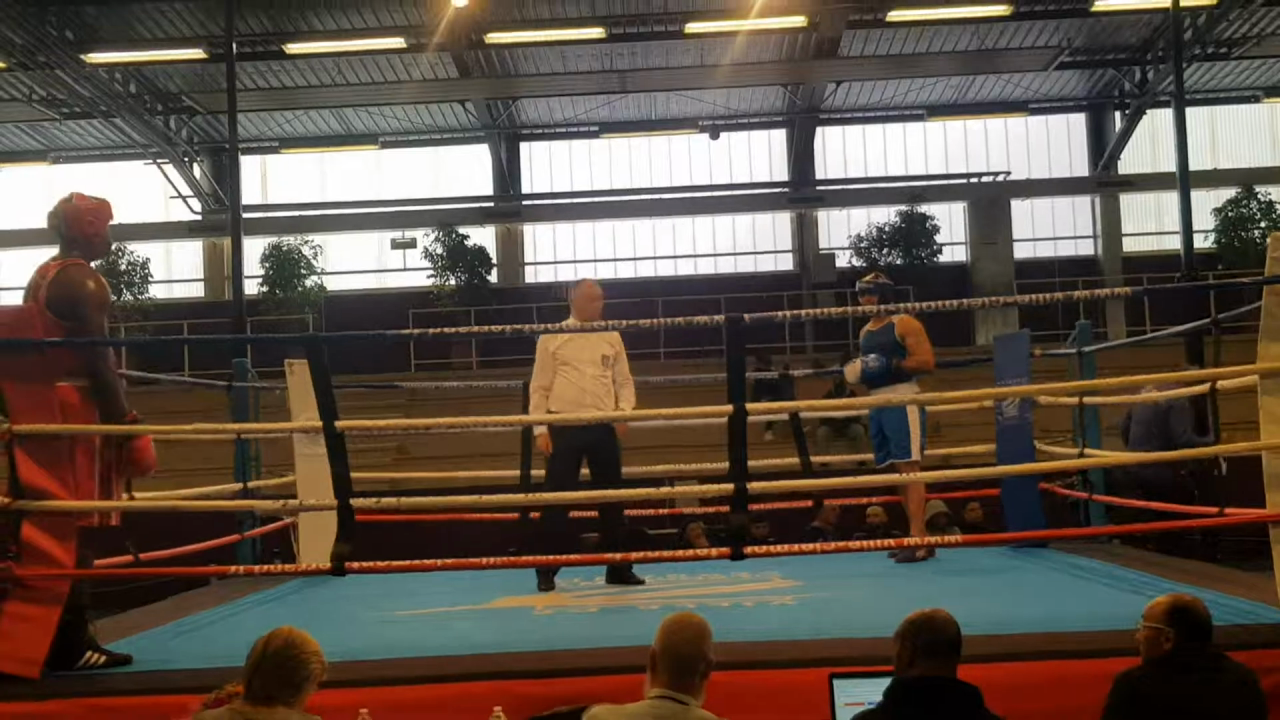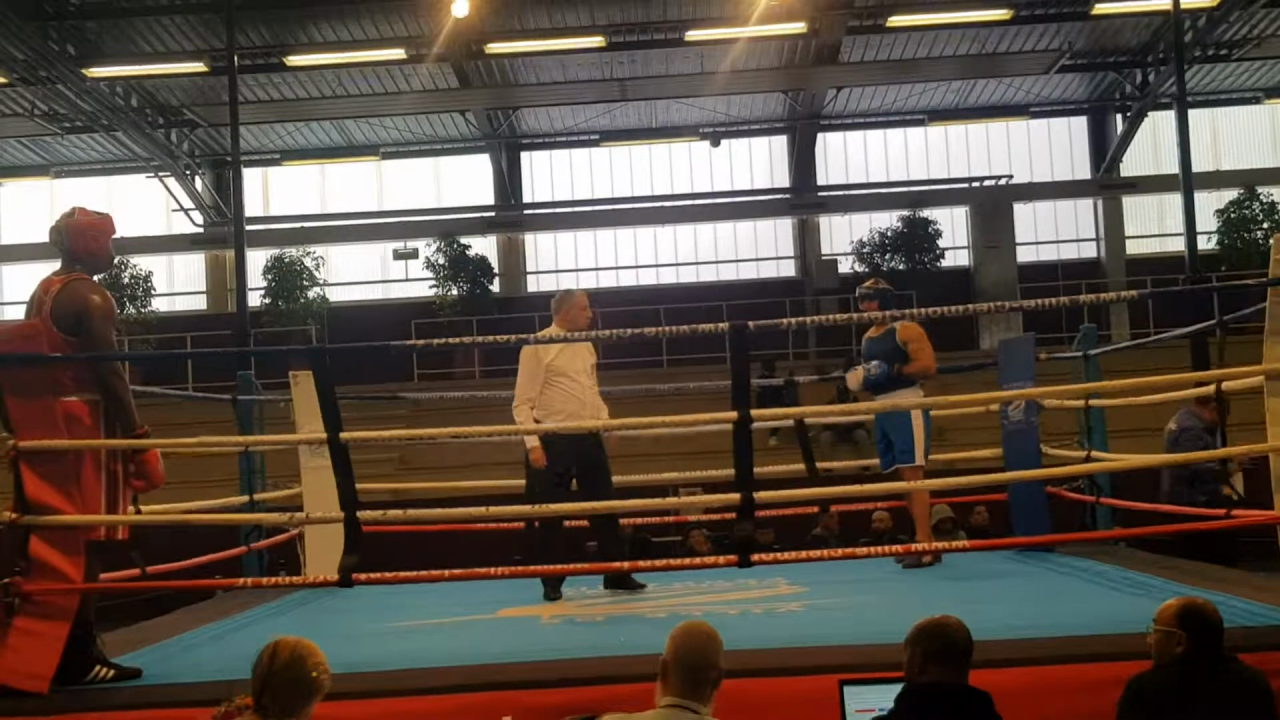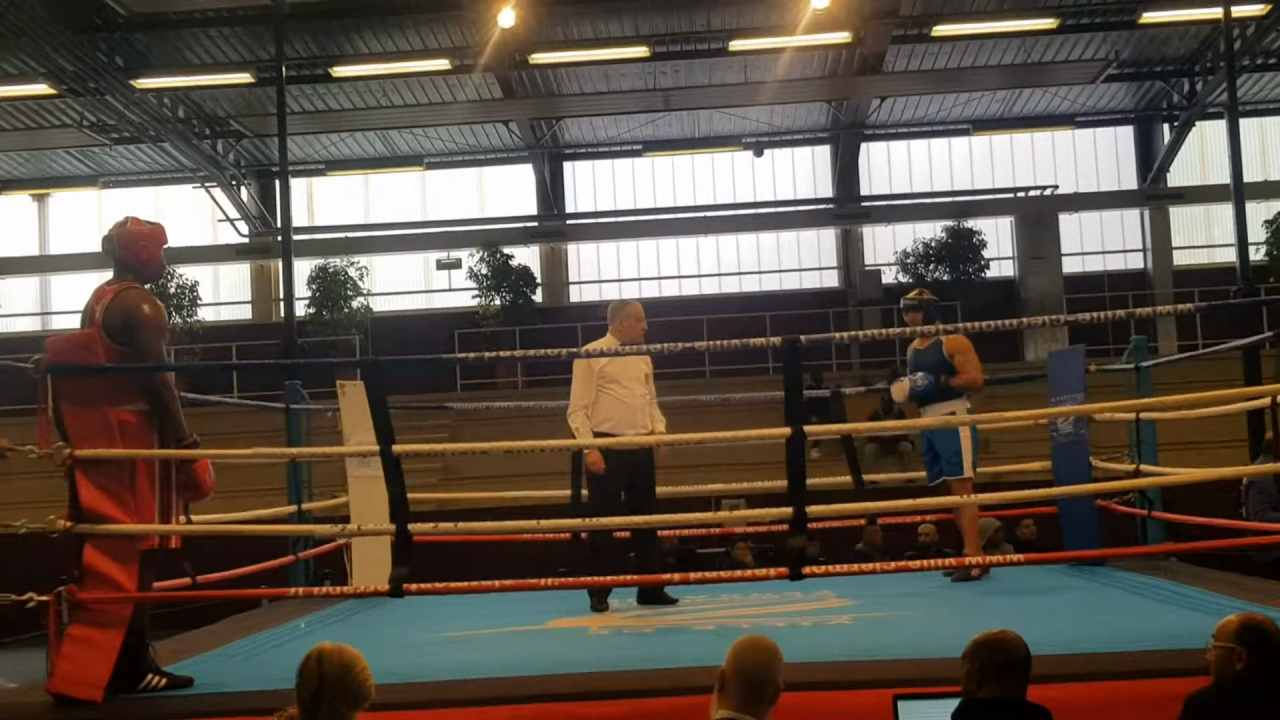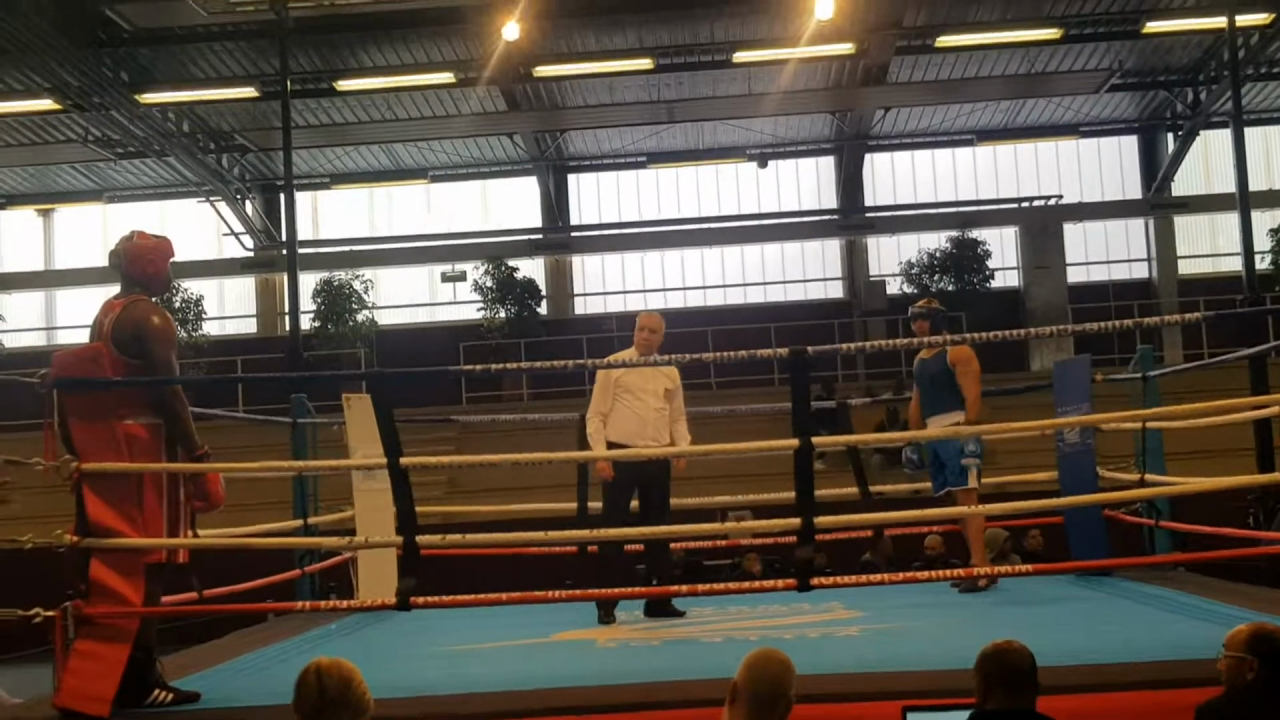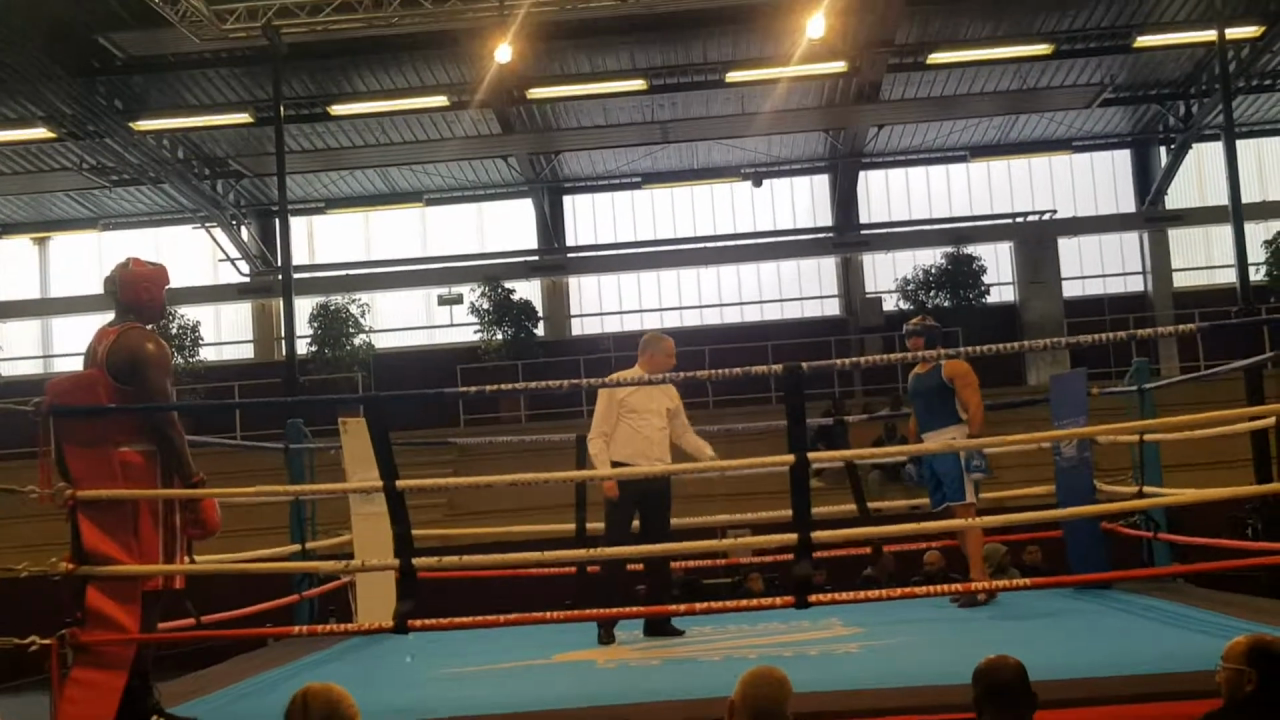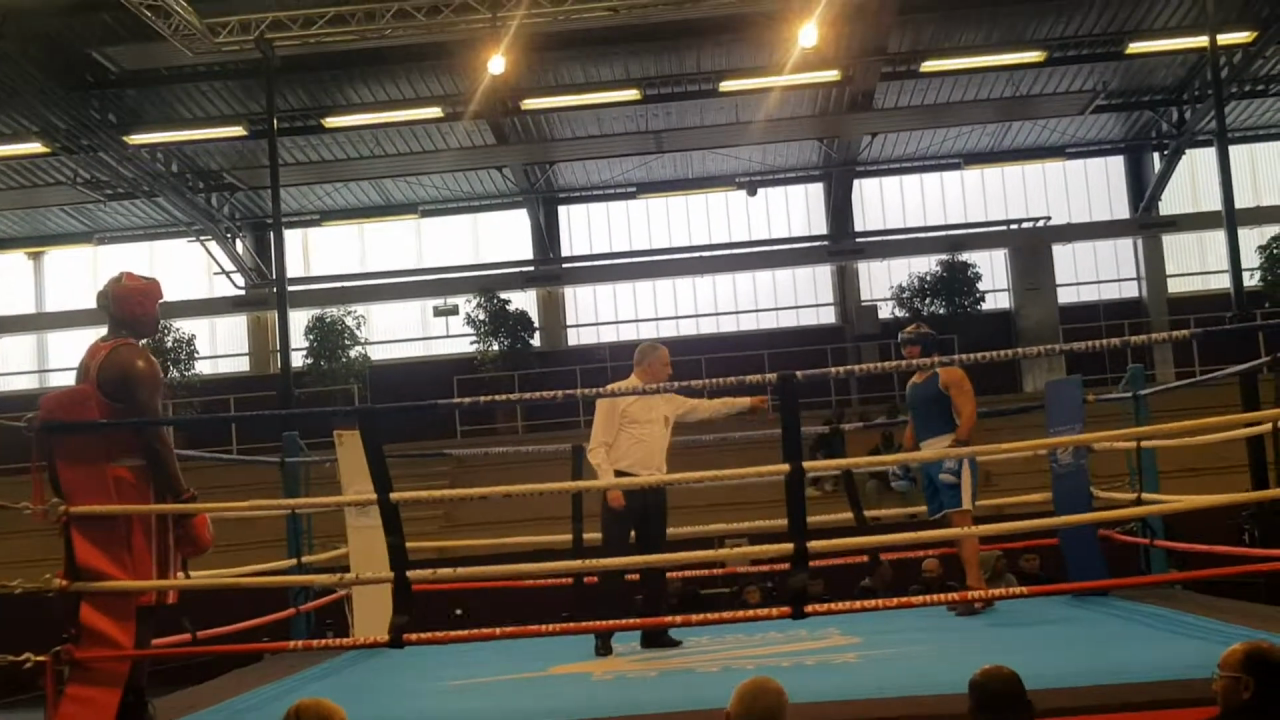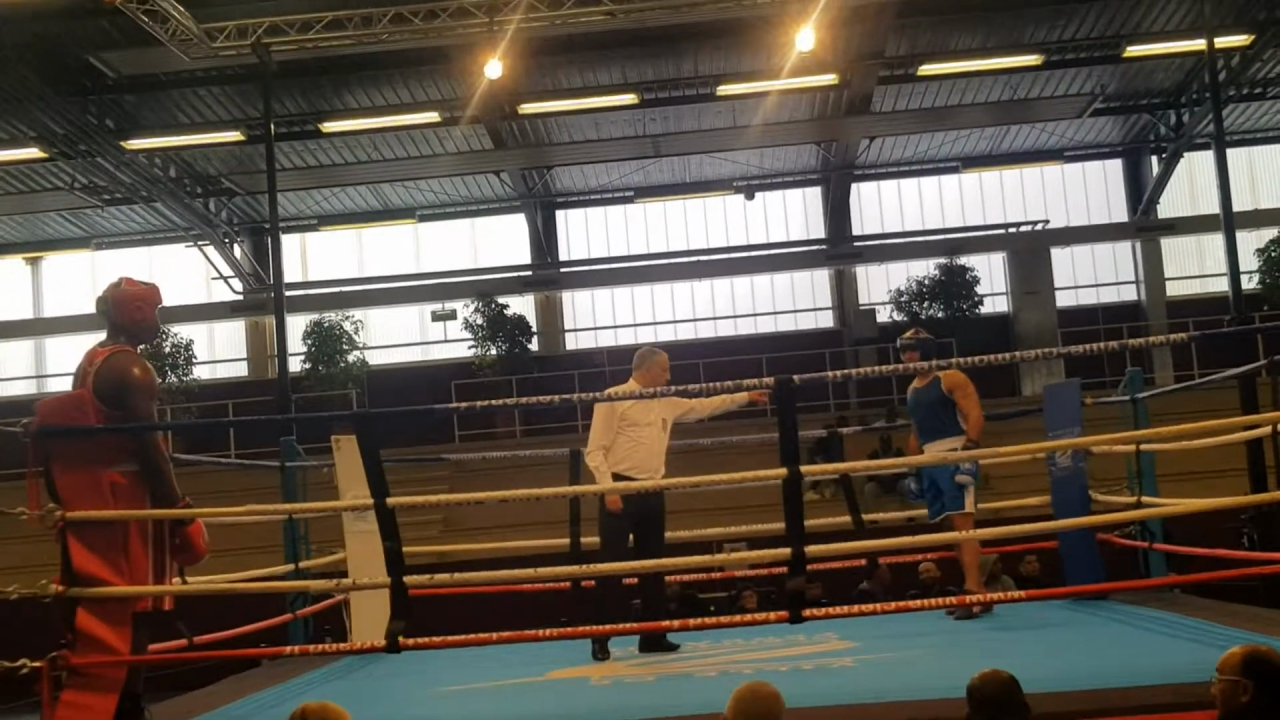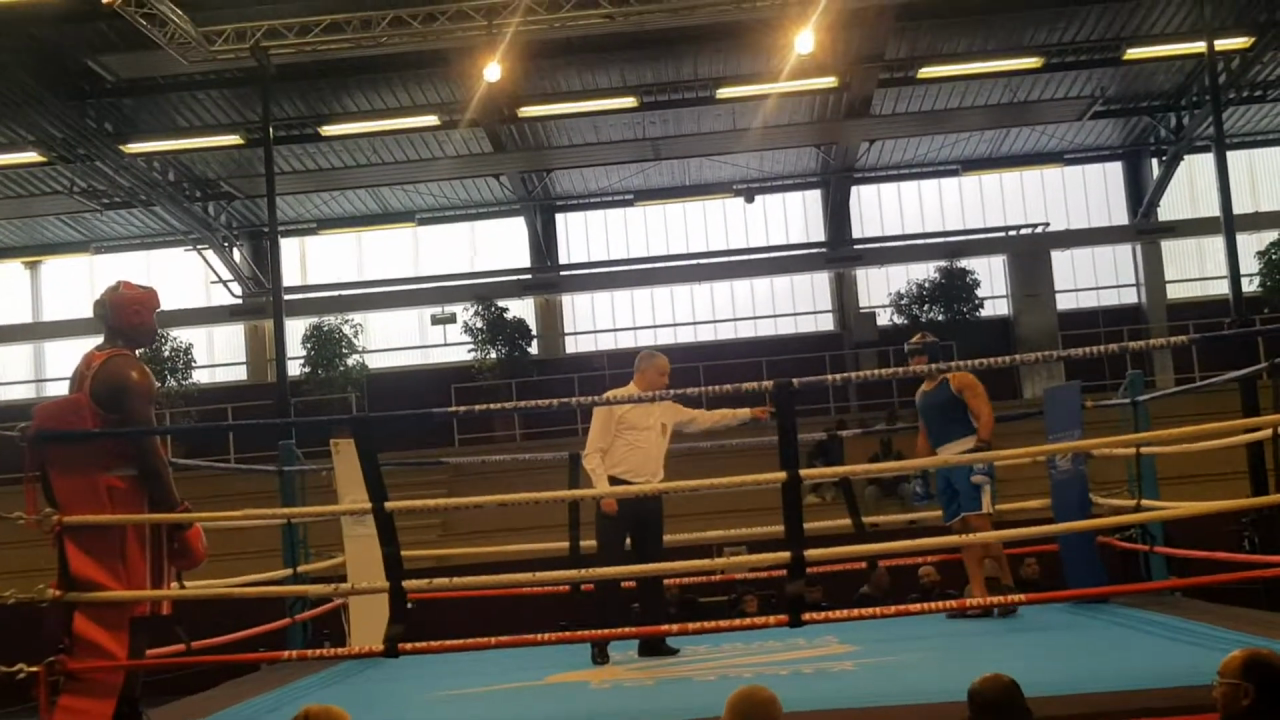
dt=0.4s
person 1, frame 1
left shoulder: (40, 277)
right shoulder: (84, 282)
right elbow: (99, 361)
right wrist: (129, 427)
left hip: (41, 417)
right hip: (75, 417)
left knee: (47, 528)
right knee: (69, 530)
left ankle: (65, 640)
right ankle: (64, 643)
person 1, frame 2
left shoulder: (41, 292)
right shoulder: (89, 297)
left elbow: (44, 368)
right elbow: (109, 374)
right wrist: (140, 441)
left hip: (45, 432)
right hip: (80, 432)
left knee: (52, 543)
right knee: (77, 544)
left ankle: (75, 653)
right ankle: (73, 657)
person 1, frame 3
left shoulder: (96, 301)
right shoulder: (141, 306)
right elbow: (157, 383)
right wrist: (188, 448)
left hip: (101, 441)
right hip: (135, 439)
left knee: (109, 551)
right knee: (133, 552)
left ankle: (126, 662)
right ankle: (125, 665)
person 1, frame 4
left shoulder: (105, 314)
right shoulder: (149, 317)
left elbow: (107, 389)
right elbow: (168, 393)
right wrist: (199, 458)
left hip: (109, 454)
right hip: (143, 453)
left knee: (118, 566)
right knee: (141, 566)
left ankle: (134, 677)
right ankle: (133, 680)
person 1, frame 5
left shoulder: (97, 343)
right shoulder: (145, 346)
left elbow: (104, 416)
right elbow: (163, 421)
right wrist: (195, 485)
left hip: (105, 482)
right hip: (139, 478)
left knee: (115, 595)
right knee: (137, 595)
person 1, frame 6
left shoulder: (90, 358)
right shoulder: (134, 361)
right elbow: (153, 439)
right wrist: (186, 503)
left hip: (97, 498)
right hip: (131, 495)
left knee: (109, 611)
right knee: (130, 613)
person 1, frame 7
left shoulder: (89, 363)
right shoulder: (130, 368)
right elbow: (149, 448)
right wrist: (182, 513)
left hip: (94, 503)
right hip: (129, 501)
left knee: (106, 618)
right knee: (128, 618)
person 1, frame 8
left shoulder: (85, 367)
right shoulder: (128, 371)
right elbow: (147, 453)
right wrist: (181, 520)
left hip: (92, 506)
right hip: (127, 506)
left knee: (102, 623)
right knee: (127, 622)
person 2, frame 1
left shoulder: (611, 337)
right shoulder: (552, 337)
left elbow: (624, 381)
right elbow: (539, 388)
left wrist: (624, 411)
right wrist: (541, 429)
left hip: (603, 427)
right hip: (563, 427)
left ankle: (618, 568)
right ankle: (547, 572)
person 2, frame 2
left shoulder: (586, 346)
right shoulder: (537, 347)
right elbow: (522, 402)
left wrist: (604, 419)
right wrist: (533, 444)
left hip: (589, 436)
right hip: (555, 438)
left knee: (604, 502)
left ankle: (616, 573)
right ankle: (552, 582)
person 2, frame 3
left shoulder: (642, 358)
right shoulder: (591, 355)
right elbow: (578, 409)
left wrist: (659, 428)
right wrist: (589, 448)
left hip: (641, 446)
right hip: (607, 447)
left knee: (645, 516)
right knee: (603, 519)
left ankle: (650, 588)
right ankle: (599, 594)
person 2, frame 4
left shoulder: (670, 372)
right shoulder: (613, 364)
left elbow: (677, 417)
right elbow: (596, 415)
left wrist: (681, 447)
right wrist: (600, 455)
left hip: (657, 459)
right hip: (621, 456)
left knee: (658, 529)
right knee: (613, 529)
left ankle: (658, 601)
right ankle: (606, 605)
person 2, frame 5
left shoulder: (669, 392)
right shoulder: (617, 384)
left elbow: (683, 433)
right elbow: (598, 436)
left wrist: (710, 457)
right wrist: (606, 475)
left hip: (658, 478)
right hip: (624, 476)
right knee: (615, 548)
left ankle: (657, 620)
right ankle: (606, 624)
person 2, frame 6
left shoulder: (667, 400)
right shoulder: (615, 395)
left elbow: (704, 408)
right elbow: (597, 447)
left wrist: (747, 402)
right wrist: (611, 486)
left hip: (654, 488)
right hip: (623, 486)
right knee: (614, 560)
left ankle: (654, 631)
right ankle: (604, 636)
person 2, frame 7
left shoulder: (666, 403)
right shoulder: (613, 398)
left elbow: (704, 406)
right elbow: (595, 450)
left wrist: (745, 397)
right wrist: (609, 489)
left hip: (651, 491)
right hip: (620, 489)
left knee: (653, 563)
right knee: (612, 563)
left ankle: (652, 635)
right ankle: (601, 639)
person 2, frame 8
left shoulder: (666, 408)
right shoulder: (612, 401)
left elbow: (703, 418)
right elbow: (592, 453)
left wrist: (747, 413)
right wrist: (604, 492)
left hip: (649, 495)
right hip: (617, 492)
left knee: (651, 566)
right knee: (609, 567)
left ankle: (652, 639)
right ankle: (600, 643)
person 3, frame 1
left shoulder: (905, 324)
right shoulder: (865, 332)
left elbow: (927, 361)
left wrist: (889, 364)
right wrist: (858, 372)
left hip: (902, 403)
right hip: (877, 406)
left knee: (909, 468)
right knee: (897, 471)
left ankle: (918, 539)
right ankle: (919, 537)
person 3, frame 2
left shoulder: (907, 329)
right shoulder: (868, 338)
left elbow: (929, 366)
left wrist: (890, 370)
right wrist: (862, 379)
left hip: (906, 407)
right hip: (882, 411)
left knee: (913, 474)
right knee: (903, 476)
left ankle: (925, 544)
right ankle: (924, 542)
person 3, frame 3
left shoulder: (953, 341)
right shoulder: (913, 349)
left elbow: (976, 378)
left wrist: (937, 382)
right wrist: (906, 390)
left hip: (952, 419)
right hip: (928, 423)
left knee: (961, 486)
right knee: (949, 489)
left ankle: (973, 556)
right ankle: (974, 555)
person 3, frame 4
left shoulder: (958, 352)
right shoulder: (919, 359)
left elbow: (973, 395)
right elbow: (917, 401)
left wrist: (969, 433)
right wrist: (913, 441)
left hip: (957, 432)
right hip: (933, 436)
left knee: (966, 496)
right knee: (955, 499)
left ankle: (980, 567)
right ankle: (981, 565)
person 3, frame 5
left shoulder: (953, 367)
right shoulder: (914, 375)
left elbow: (975, 407)
left wrist: (974, 446)
right hip: (929, 451)
left knee: (964, 511)
right knee: (954, 515)
left ankle: (979, 581)
right ankle: (980, 579)
person 3, frame 6
left shoulder: (950, 374)
right shoulder: (912, 384)
left elbow: (968, 414)
left wrist: (956, 452)
left hip: (951, 454)
right hip: (927, 459)
left knee: (961, 519)
right knee: (951, 523)
left ankle: (975, 588)
right ankle: (978, 587)
person 3, frame 7
left shoulder: (952, 378)
right shoulder: (913, 389)
left elbow: (975, 416)
left wrist: (968, 454)
right wrist: (914, 470)
left hip: (955, 456)
right hip: (930, 463)
left knee: (962, 522)
right knee: (951, 526)
left ankle: (973, 592)
right ankle: (979, 592)
person 3, frame 8
left shoulder: (960, 380)
right shoulder: (921, 394)
left elbow: (985, 416)
right elbow: (924, 437)
left wrist: (981, 454)
right hip: (944, 466)
left knee: (979, 524)
right knee: (961, 530)
left ankle: (1007, 587)
right ankle: (979, 598)
